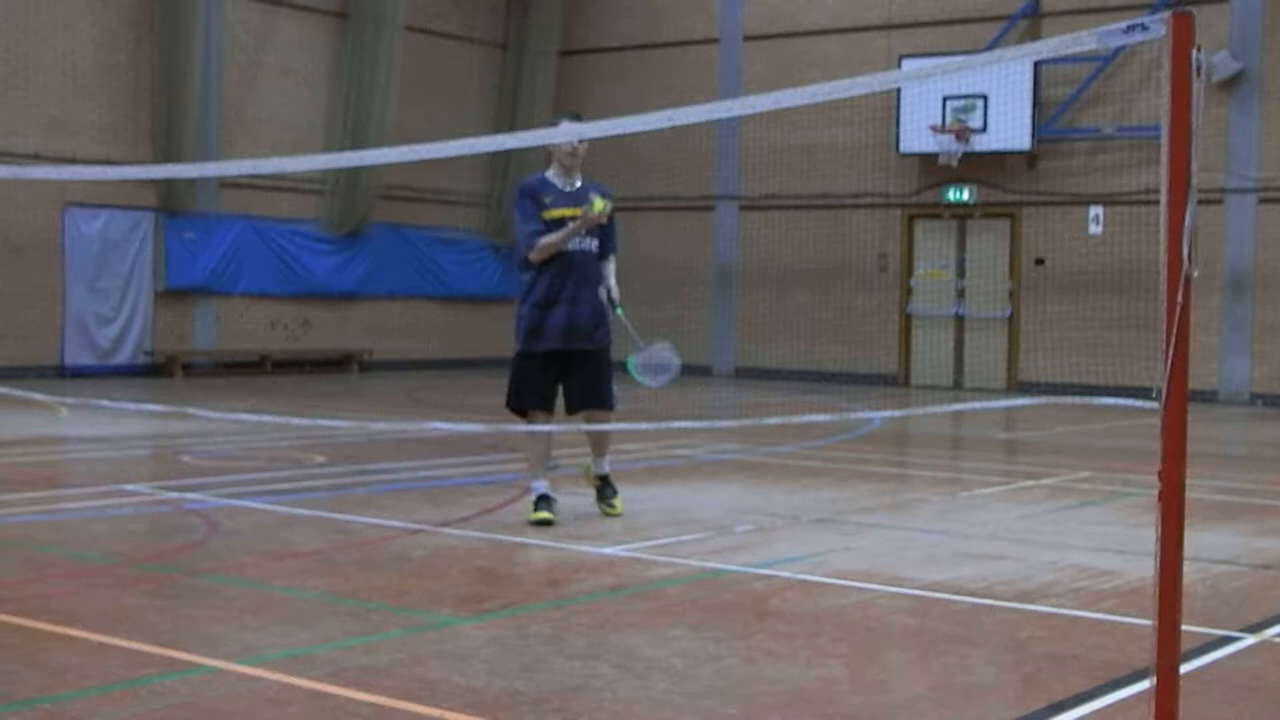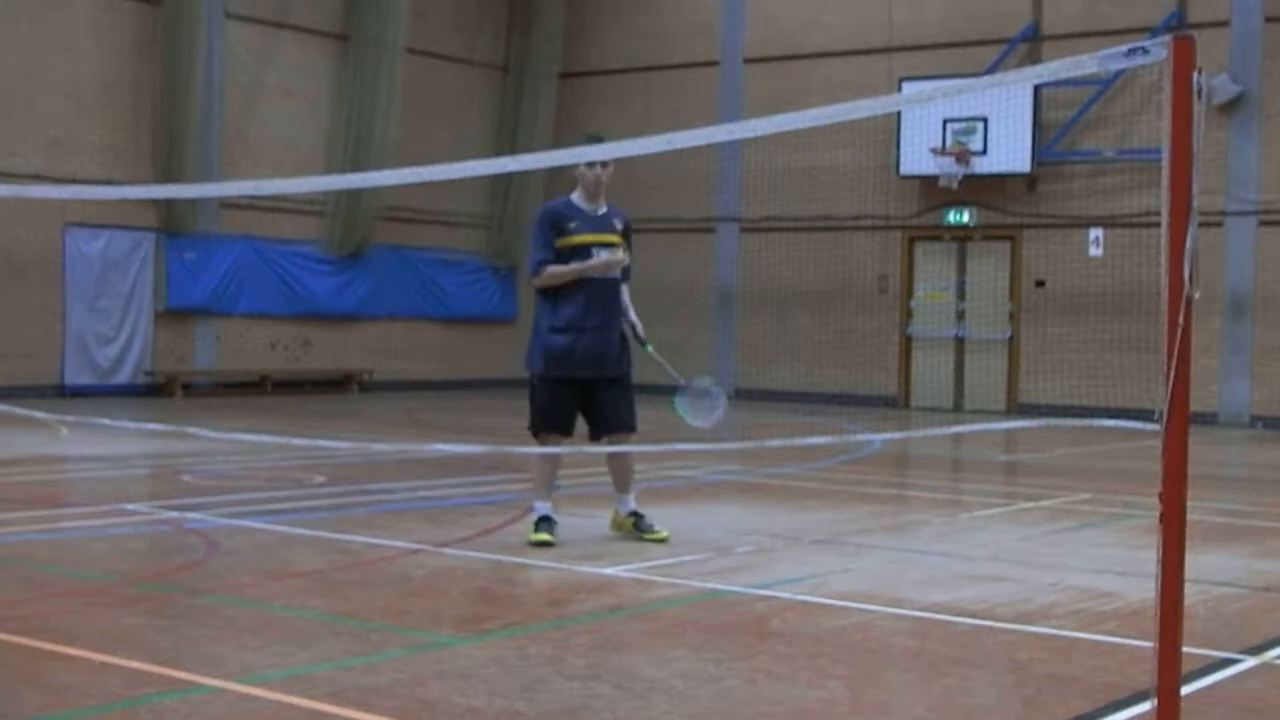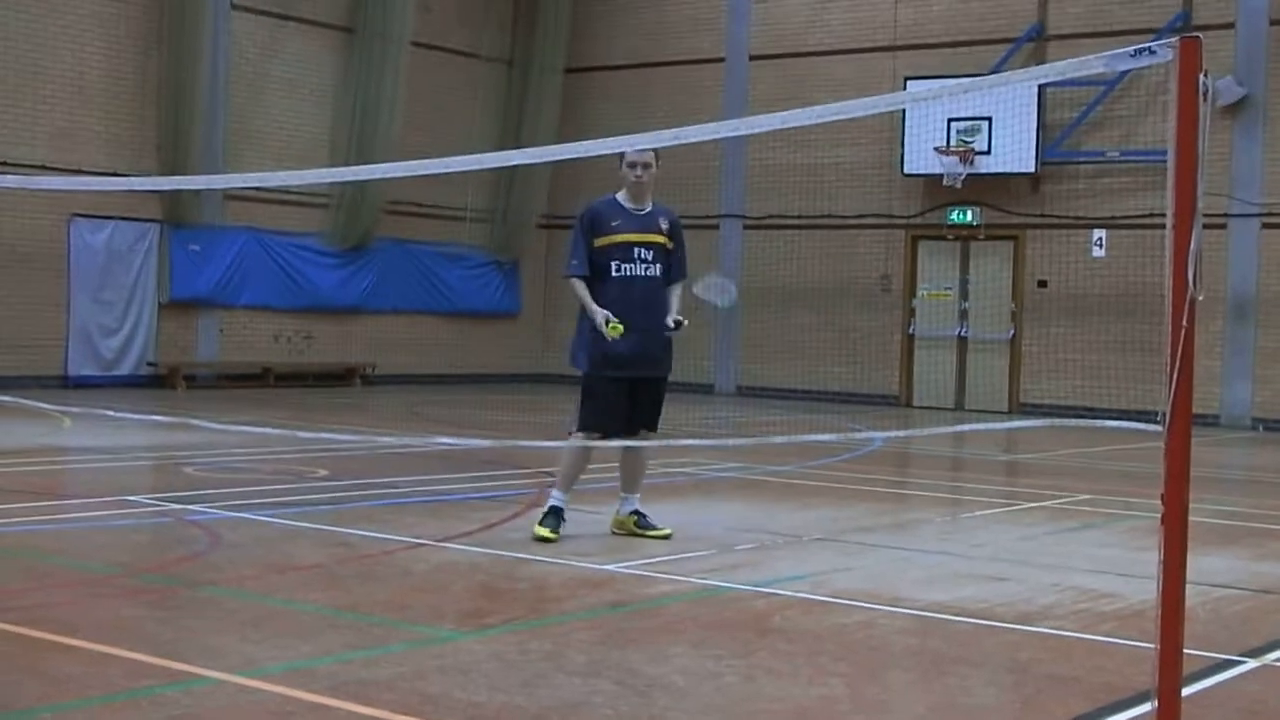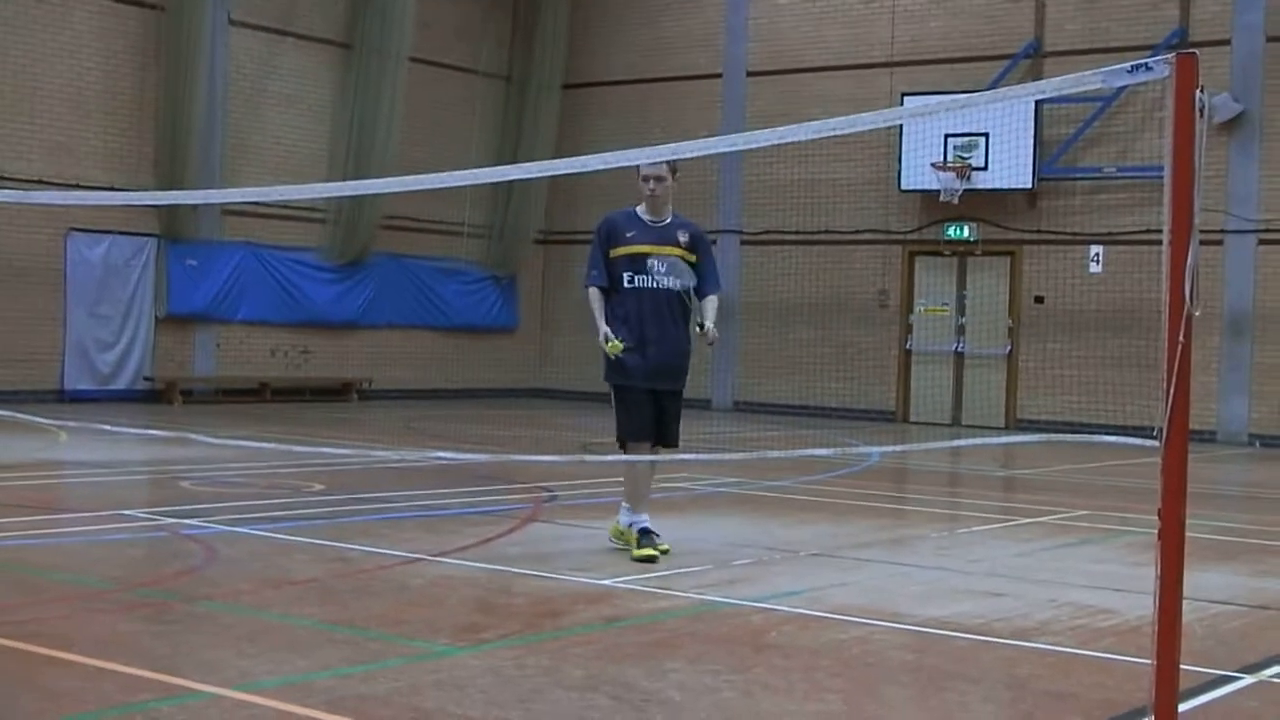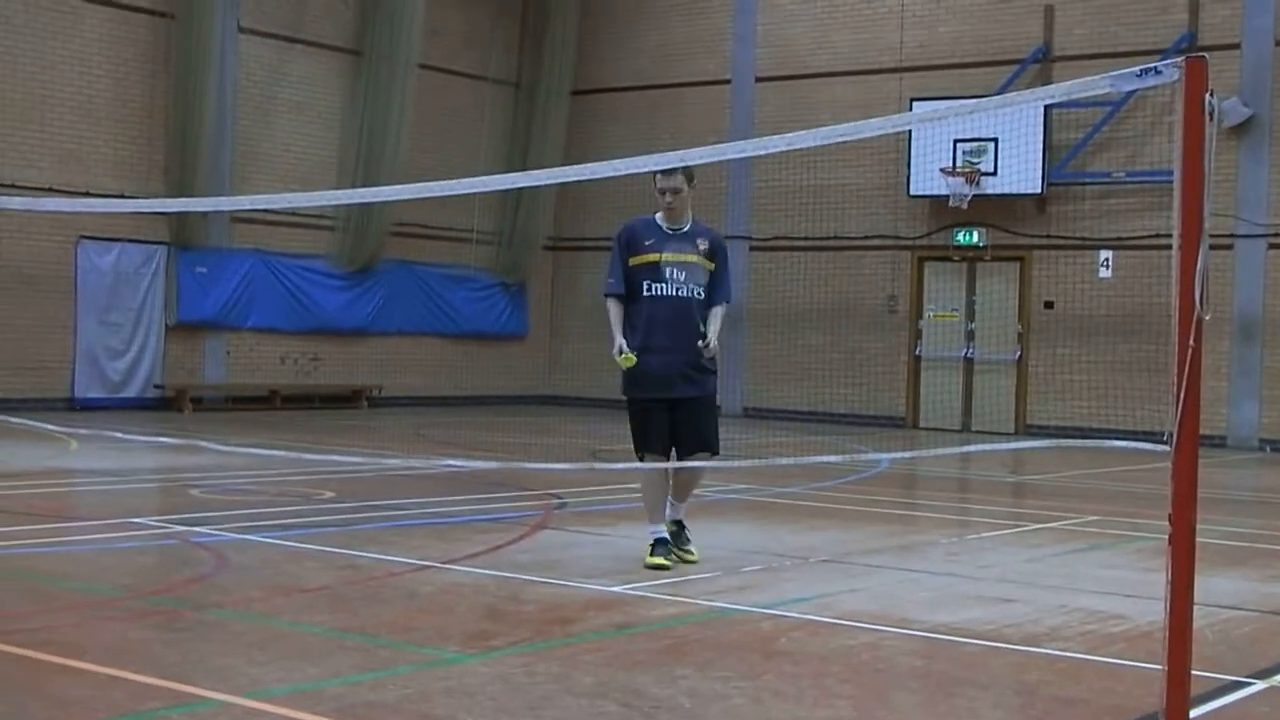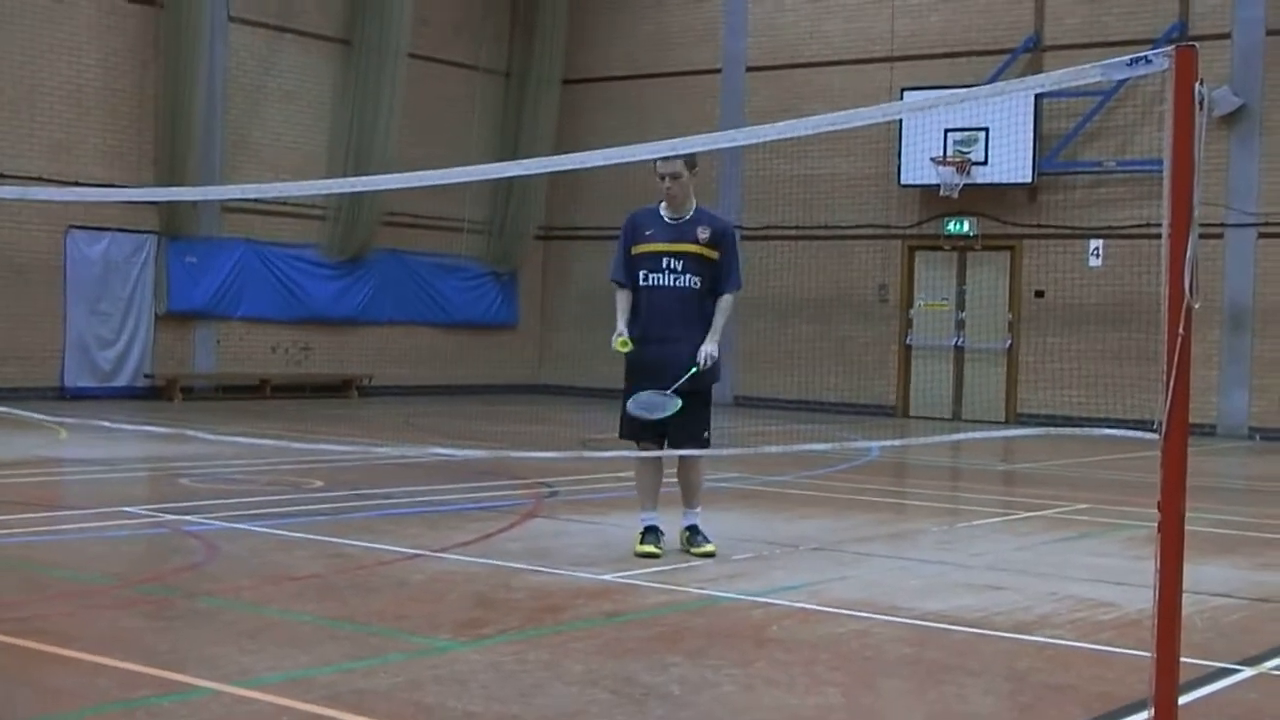
dt=0.3s
person 1, frame 1
left shoulder: (598, 195)
right shoulder: (530, 190)
right elbow: (535, 250)
left wrist: (611, 284)
right wrist: (580, 225)
left hip: (589, 322)
right hip: (542, 321)
left knee: (599, 408)
right knee: (539, 410)
left ankle: (600, 472)
right ankle: (541, 494)
person 1, frame 2
left shoulder: (619, 222)
right shoulder: (554, 214)
right elbow: (540, 275)
left wrist: (630, 314)
right wrist: (591, 265)
left hip: (609, 349)
right hip: (560, 346)
left knee: (621, 432)
right knee: (551, 433)
left ankle: (627, 513)
right ankle: (543, 515)
person 1, frame 3
left shoulder: (669, 222)
right shoulder: (596, 214)
left elbow: (675, 278)
right elbow: (576, 275)
left wrist: (674, 315)
right wrist: (593, 310)
left hip: (652, 347)
right hip: (605, 346)
left knee: (639, 431)
right knee: (591, 429)
left ankle: (629, 510)
right ankle: (555, 507)
person 1, frame 4
left shoulder: (691, 235)
right shoulder: (613, 226)
left elbow: (708, 289)
right elbow: (595, 284)
left wrist: (708, 322)
right wrist: (601, 324)
left hip: (670, 358)
right hip: (628, 355)
left knee: (655, 445)
right knee: (636, 442)
left ankle: (629, 521)
right ankle: (637, 527)
person 1, frame 5
left shoulder: (711, 242)
right shoulder: (632, 234)
left elbow: (718, 301)
right elbow: (615, 295)
left wrist: (713, 335)
right wrist: (618, 337)
left hip: (694, 369)
right hip: (646, 367)
left knee: (700, 452)
right knee: (653, 454)
left ankle: (676, 516)
right ankle: (658, 537)
person 1, frame 6
left shoulder: (717, 229)
right shoulder: (637, 224)
left elbow: (727, 291)
right elbow: (623, 284)
left wrist: (713, 338)
right wrist: (622, 325)
left hip: (693, 359)
right hip: (645, 357)
left knee: (692, 445)
right knee: (647, 443)
left ankle: (692, 525)
right ankle: (649, 526)
